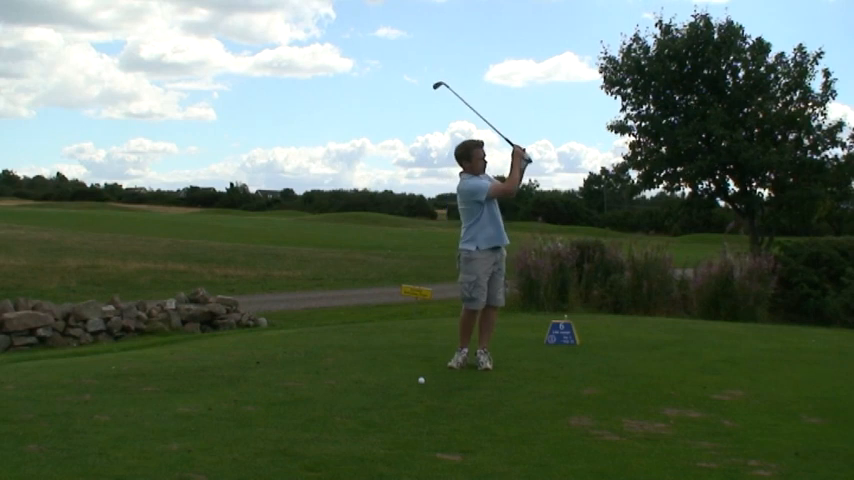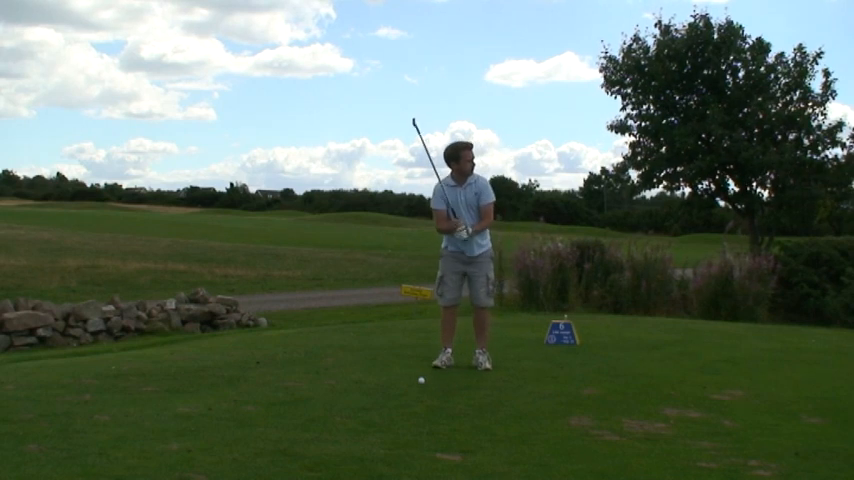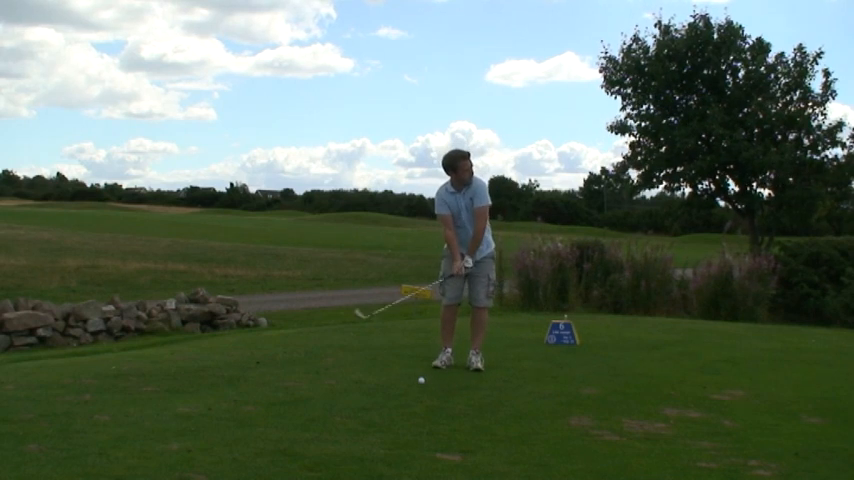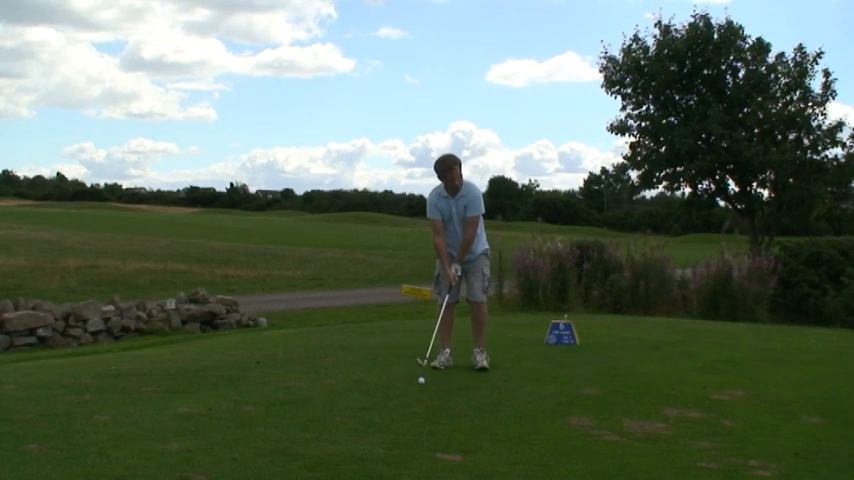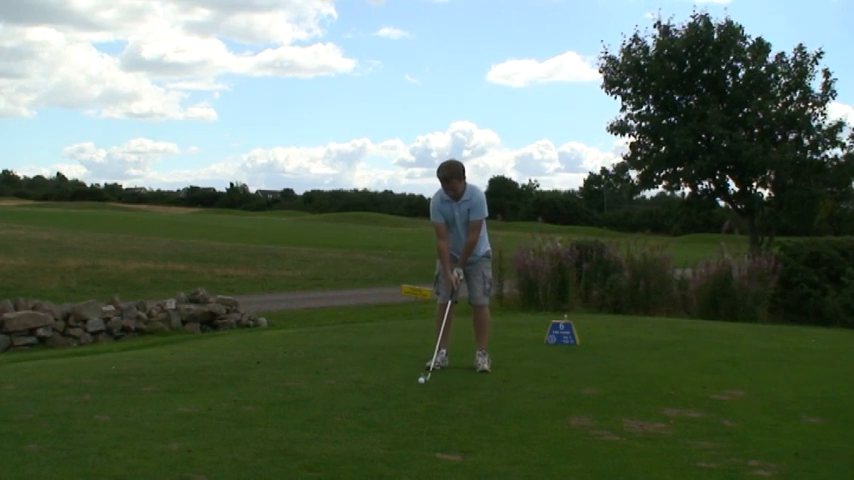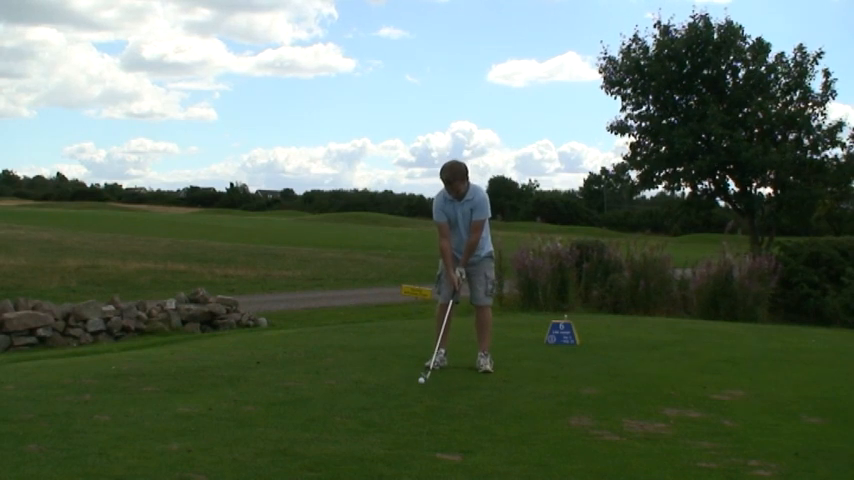
dt=0.7s
person 1, frame 1
left shoulder: (484, 178)
right shoulder: (468, 186)
left elbow: (509, 189)
right elbow: (508, 190)
left wrist: (519, 164)
right wrist: (515, 162)
left hip: (496, 251)
right hip: (475, 254)
left knee: (492, 304)
right knee: (472, 305)
left ankle: (483, 351)
right ankle: (462, 350)
person 1, frame 2
left shoulder: (482, 184)
right shoulder: (440, 189)
left elbow: (488, 219)
right elbow: (440, 226)
left wrist: (470, 230)
right wrist: (454, 226)
left hip: (480, 252)
right hip: (452, 253)
left knee: (482, 304)
right knee: (448, 303)
left ankle: (481, 352)
right ankle: (447, 352)
person 1, frame 3
left shoulder: (479, 186)
right shoulder: (442, 194)
left elbow: (481, 225)
right elbow: (448, 230)
left wrist: (469, 258)
right wrist: (457, 259)
left hip: (482, 254)
right hip: (454, 254)
left knee: (480, 304)
right knee: (449, 303)
left ankle: (475, 353)
right ankle: (446, 352)
person 1, frame 4
left shoulder: (473, 193)
right shoulder: (434, 198)
left elbow: (470, 233)
right elbow: (438, 235)
left wrist: (458, 263)
right wrist: (447, 268)
left hip: (475, 253)
right hip: (448, 254)
left knee: (478, 301)
right knee: (447, 303)
left ankle: (480, 351)
right ankle: (445, 352)
person 1, frame 5
left shoulder: (477, 196)
right shoulder: (437, 201)
left elbow: (473, 236)
right elbow: (441, 239)
left wrist: (460, 267)
right wrist: (449, 272)
left hip: (477, 255)
right hip: (449, 255)
left knee: (481, 303)
right knee: (444, 302)
left ankle: (482, 354)
right ankle: (442, 352)
person 1, frame 6
left shoulder: (480, 197)
right shoulder: (440, 200)
left elbow: (475, 236)
right elbow: (444, 238)
left wrist: (462, 267)
right wrist: (450, 271)
left hip: (479, 255)
right hip: (452, 255)
left knee: (482, 304)
right knee: (444, 302)
left ankle: (484, 355)
right ankle: (440, 352)
